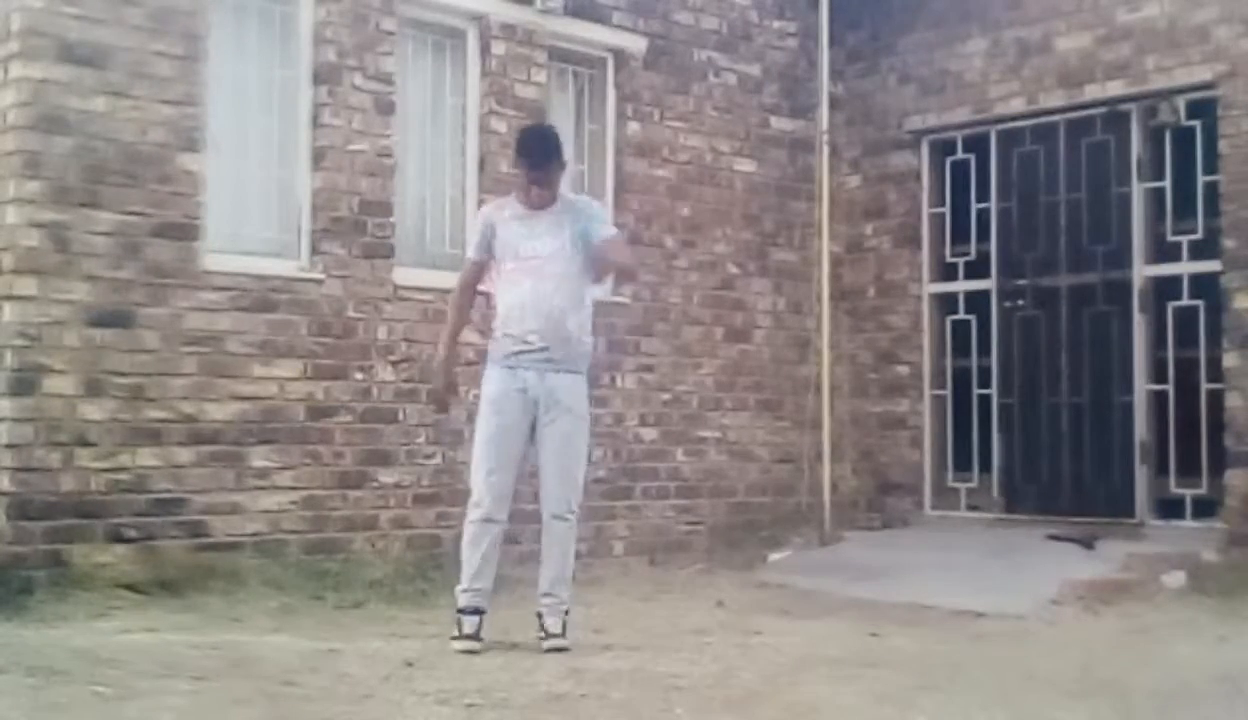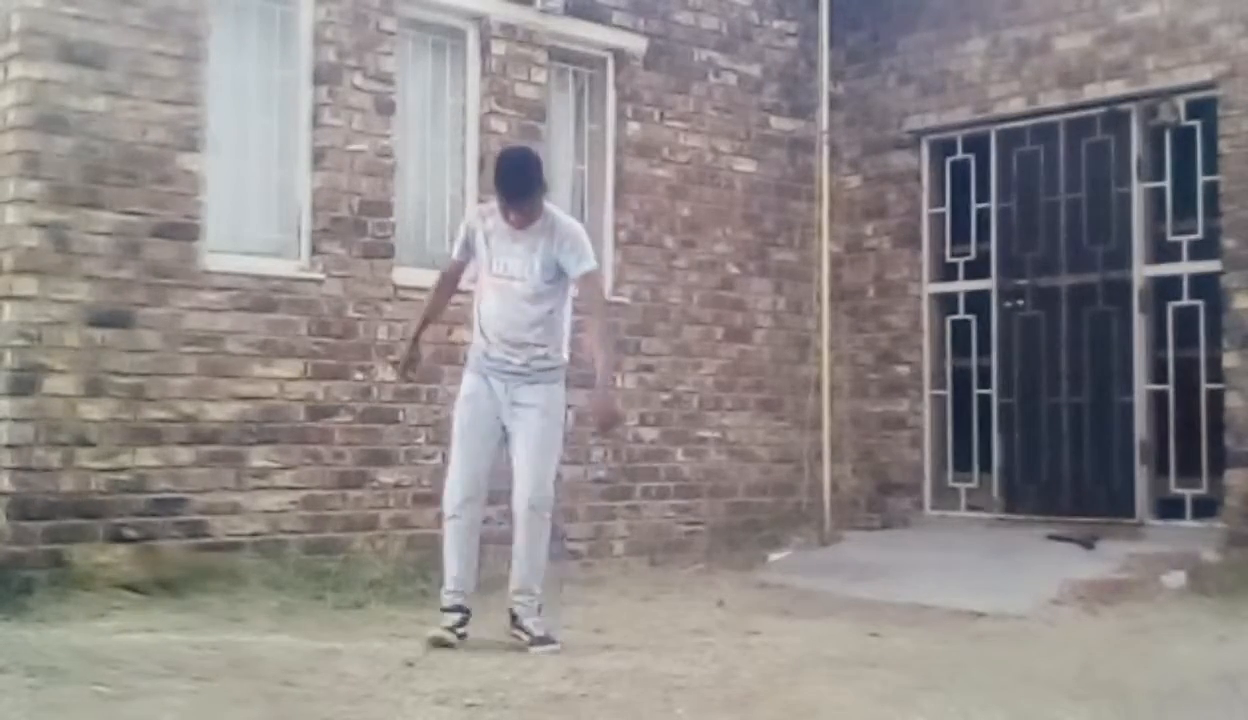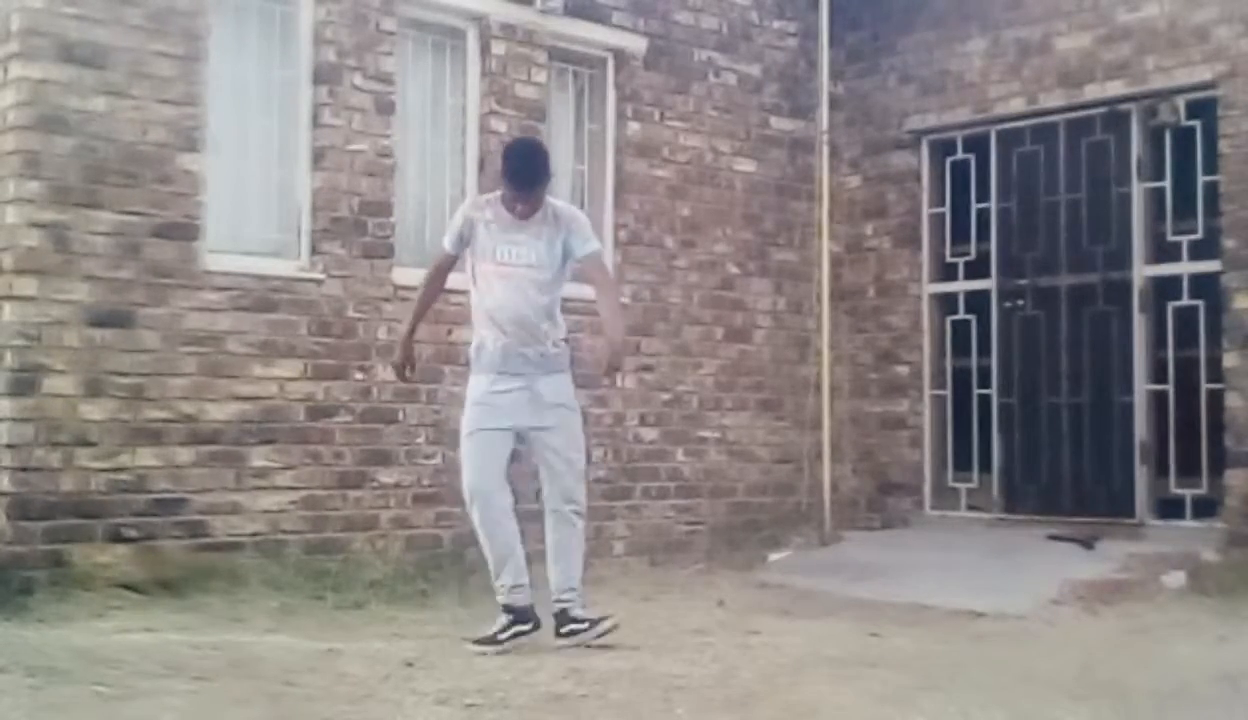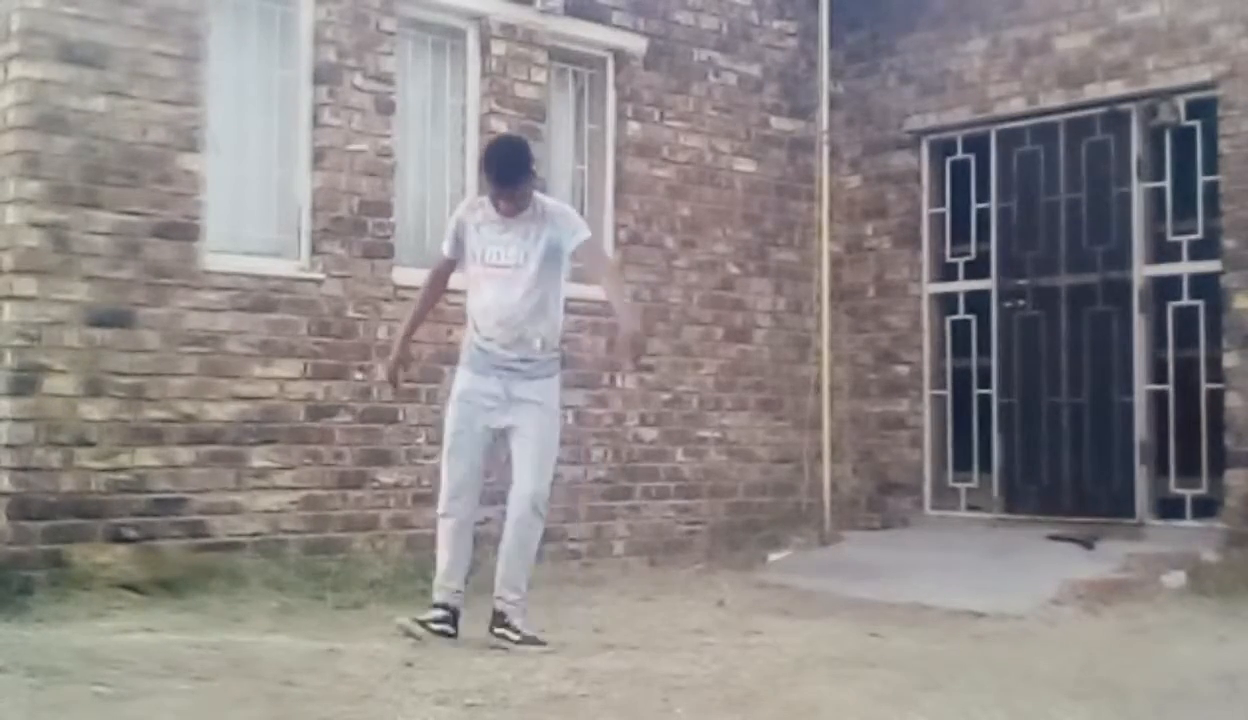
dt=0.4s
person 1, frame 1
left shoulder: (586, 215)
right shoulder: (494, 216)
left elbow: (624, 263)
right elbow: (467, 287)
left wrist: (615, 263)
right wrist: (445, 357)
left hip: (565, 372)
right hip: (506, 369)
left knee: (562, 500)
right knee: (489, 492)
left ankle: (553, 611)
right ankle: (470, 608)
person 1, frame 2
left shoulder: (566, 235)
right shoulder: (478, 222)
left elbow: (596, 309)
right elbow: (450, 279)
left wrist: (604, 384)
right wrist: (415, 338)
left hip: (540, 381)
right hip: (482, 374)
left knee: (532, 497)
right knee: (462, 493)
left ankle: (526, 610)
right ankle: (455, 606)
person 1, frame 3
left shoulder: (568, 222)
right shoulder: (474, 214)
left elbow: (602, 280)
right elbow: (439, 272)
left wrist: (616, 332)
right wrist: (407, 335)
left hip: (550, 373)
right hip: (491, 372)
left knee: (566, 494)
right knee: (481, 485)
left ankle: (569, 609)
right ankle: (516, 604)
person 1, frame 4
left shoulder: (558, 219)
right shoulder: (468, 217)
left elbow: (600, 264)
right elbow: (439, 278)
left wrist: (626, 317)
right wrist: (403, 341)
left hip: (537, 376)
right hip: (477, 371)
left knee: (529, 495)
right knee: (458, 492)
left ankle: (509, 608)
right ankle: (446, 605)
